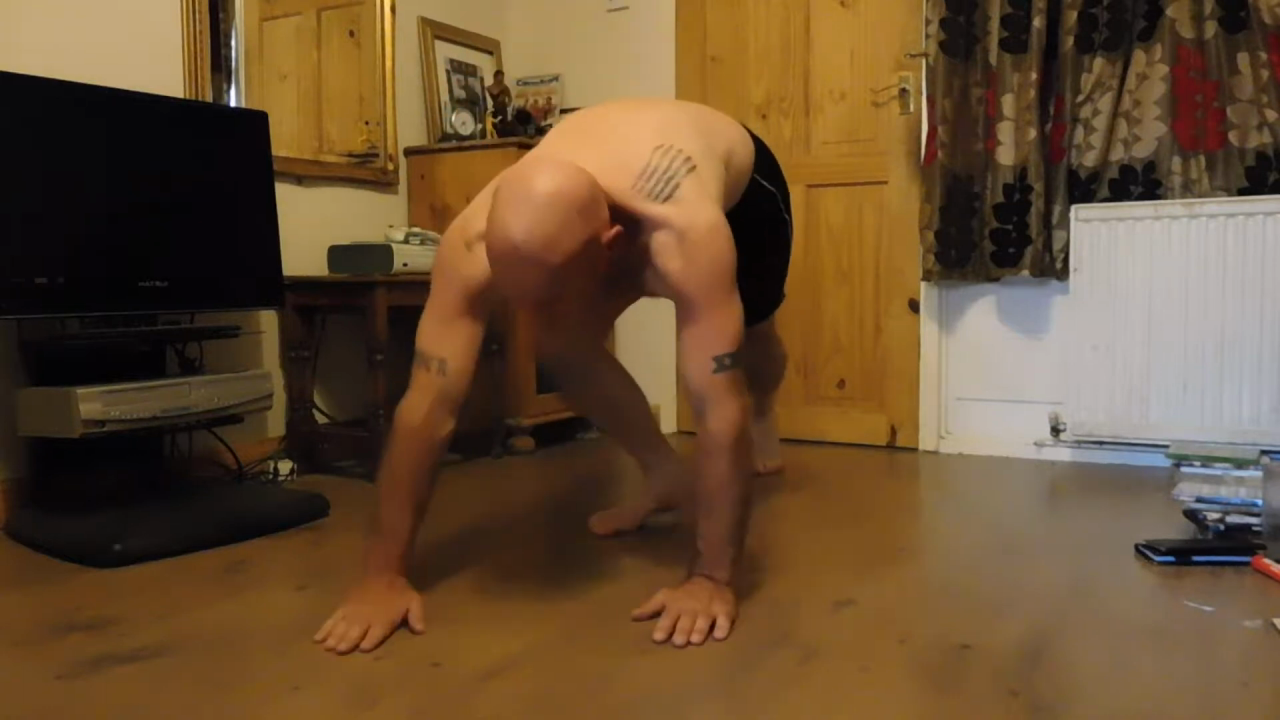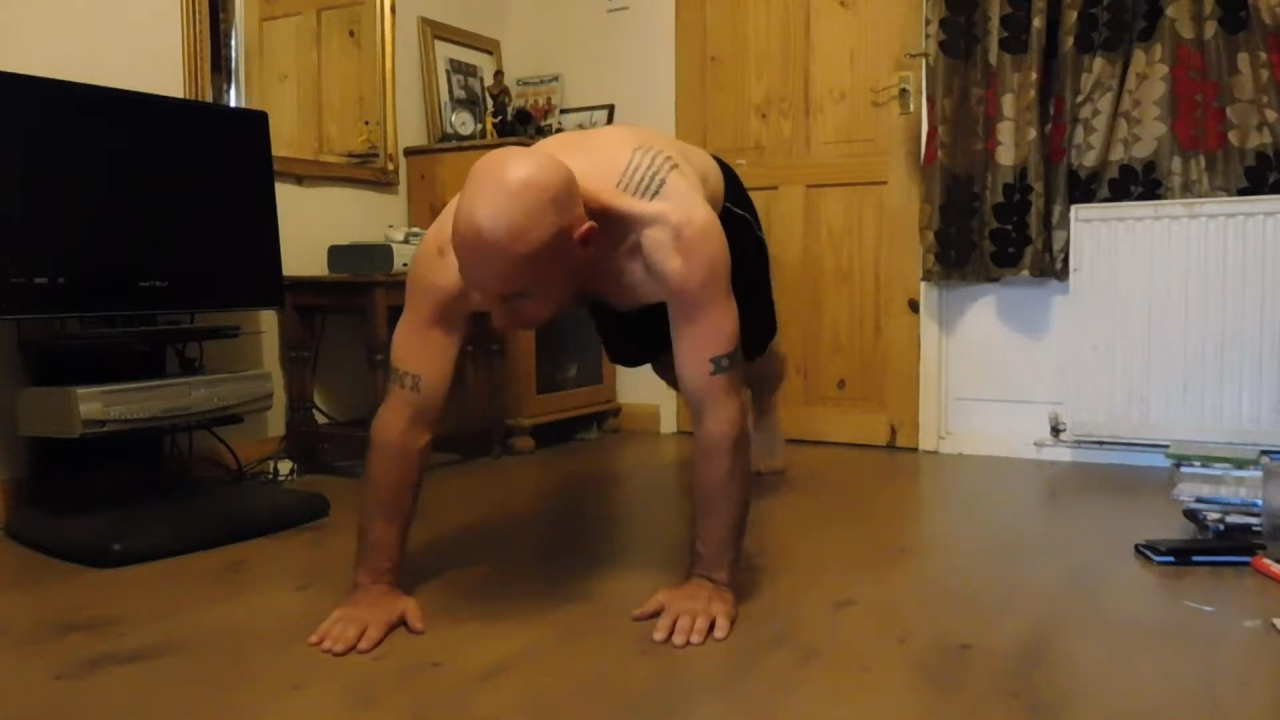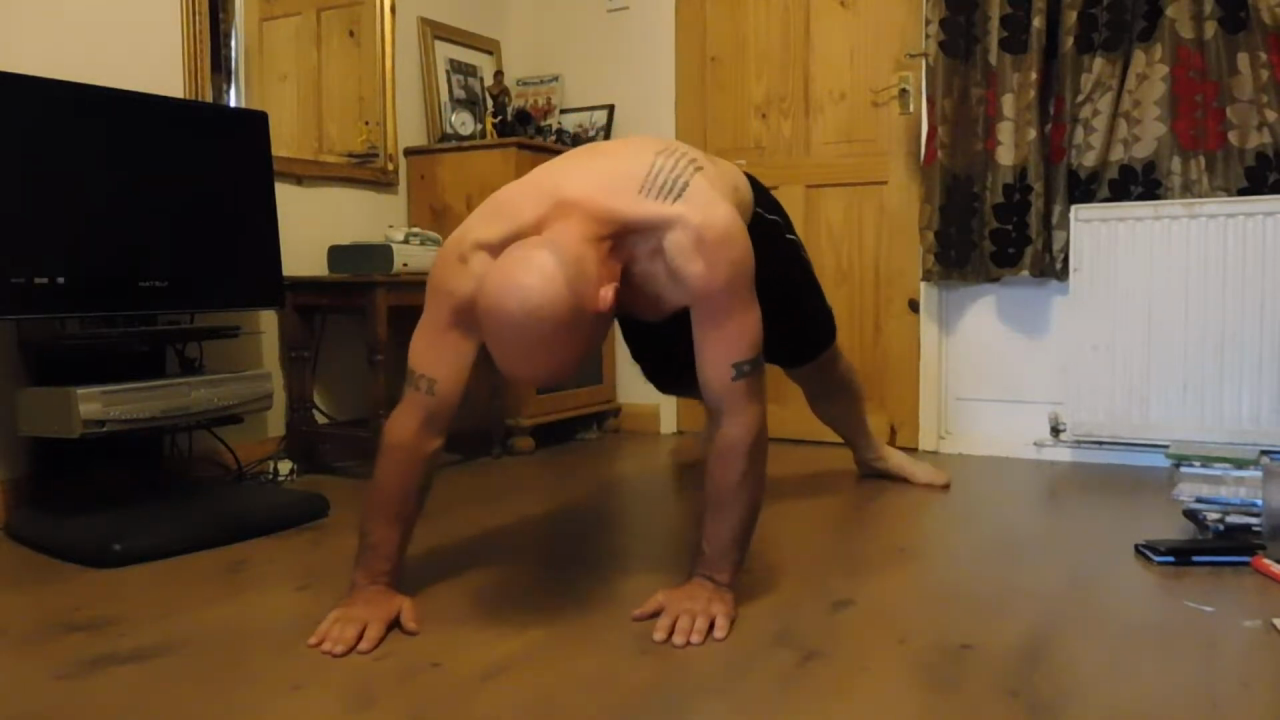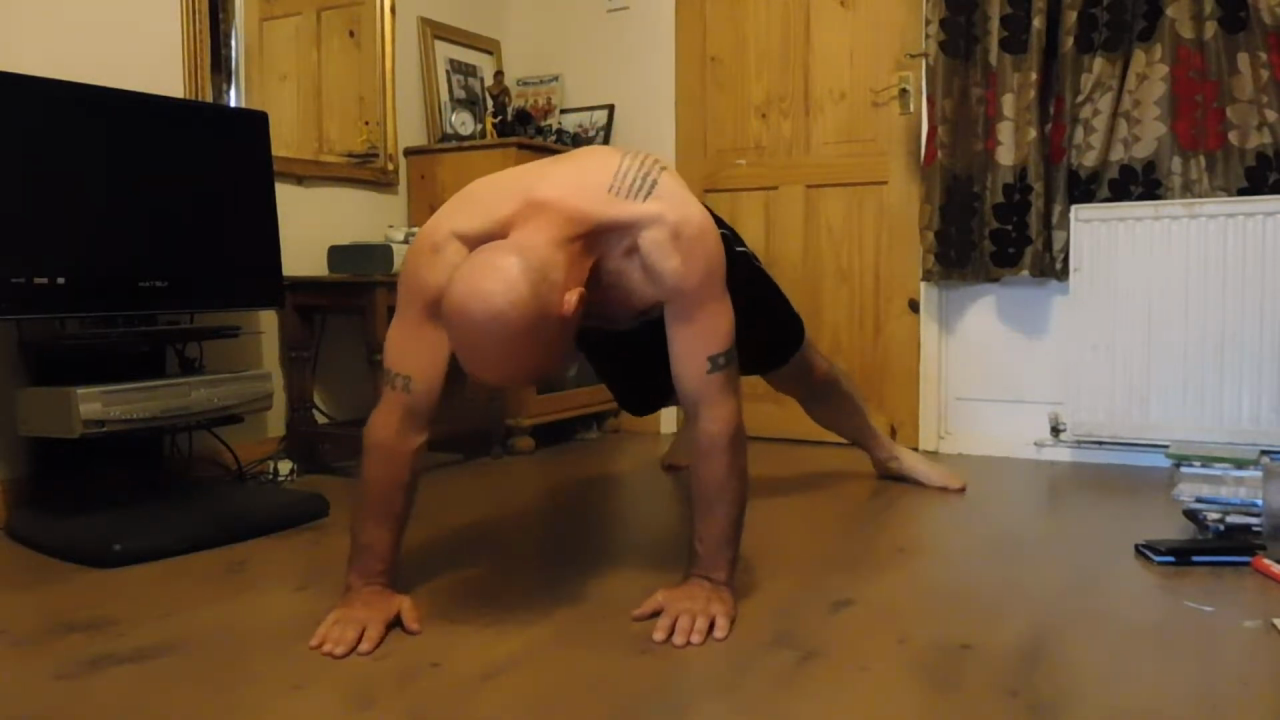
dt=1s
person 1, frame 1
left shoulder: (682, 234)
right shoulder: (477, 243)
left elbow: (718, 411)
right elbow: (426, 409)
left wrist: (711, 578)
right wrist: (383, 572)
left hip: (739, 179)
right hip: (612, 179)
left knee: (748, 334)
right knee: (563, 349)
left ankle: (764, 418)
right ankle: (666, 475)
person 1, frame 2
left shoulder: (676, 234)
right shoulder: (452, 249)
left elbow: (715, 413)
right elbow: (405, 418)
left wrist: (711, 578)
right wrist: (374, 581)
left hip: (715, 205)
left knee: (750, 357)
right knee: (673, 369)
left ankle: (765, 414)
person 1, frame 3
left shoulder: (700, 236)
right shoulder: (474, 258)
left elbow: (740, 415)
right elbow: (418, 420)
left wrist: (713, 579)
right wrist: (374, 581)
left hip: (746, 224)
right hip: (635, 261)
left knee: (815, 361)
right knee: (682, 383)
left ankle: (869, 451)
right ankle: (711, 441)
person 1, frame 4
left shoulder: (673, 236)
right shoulder: (444, 253)
left elbow: (715, 412)
right elbow: (398, 419)
left wrist: (710, 578)
right wrist: (369, 583)
left hip: (689, 264)
left knee: (796, 369)
right knee: (651, 398)
left ankle: (883, 451)
right ankle: (684, 429)
